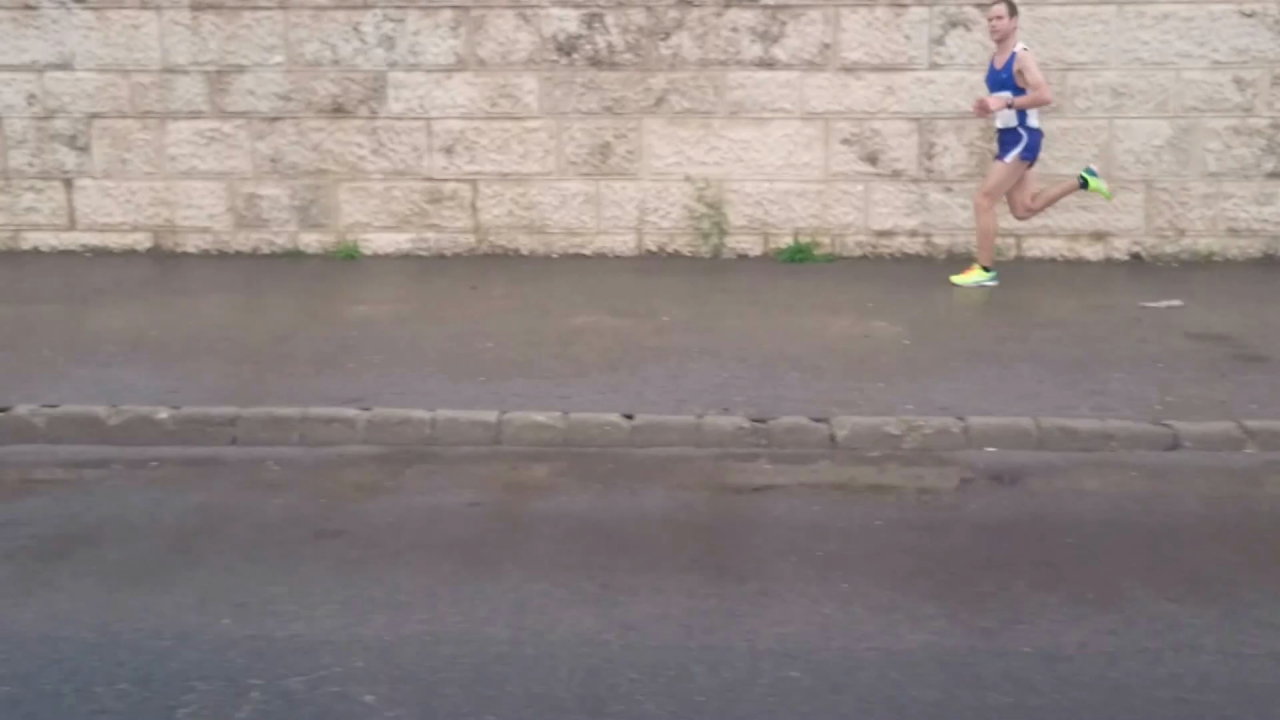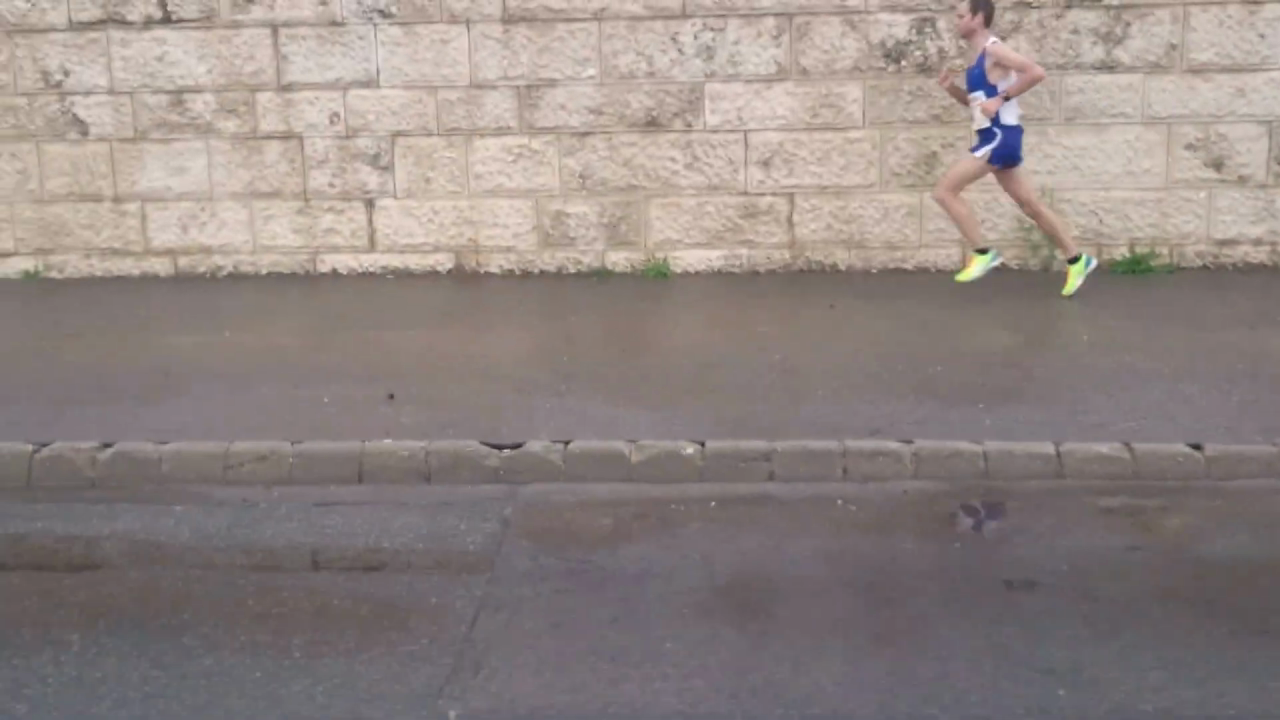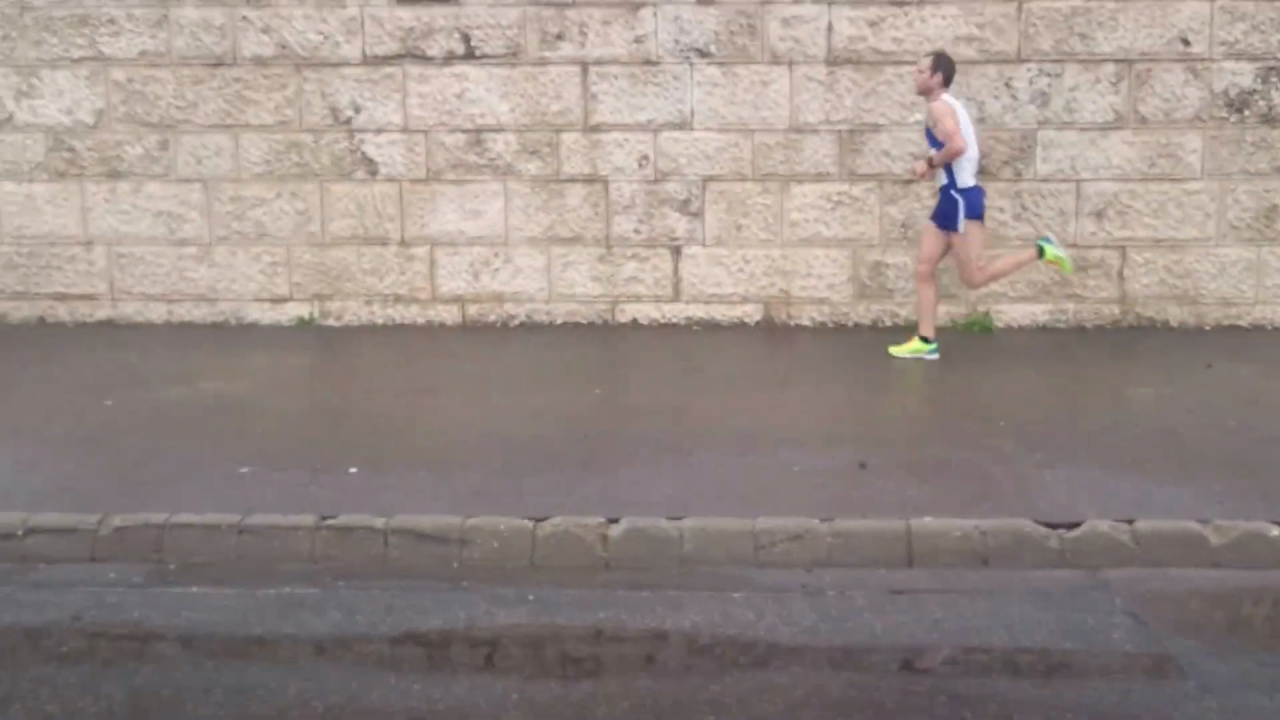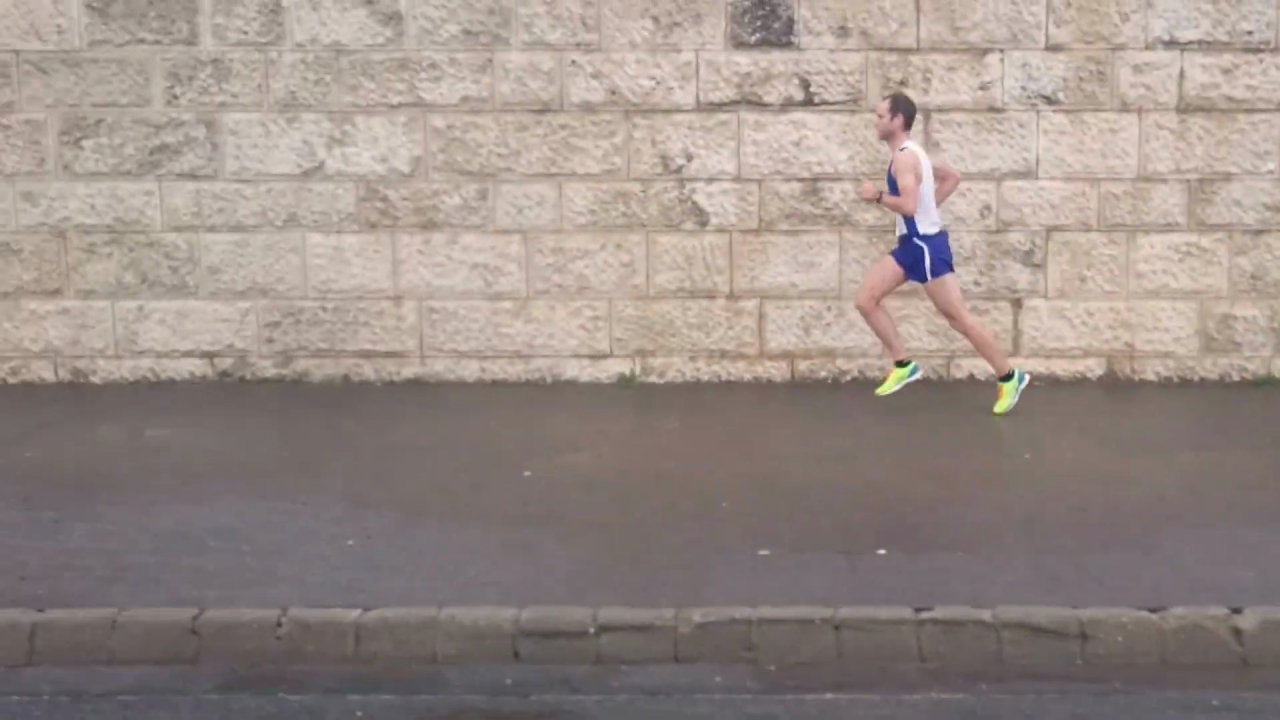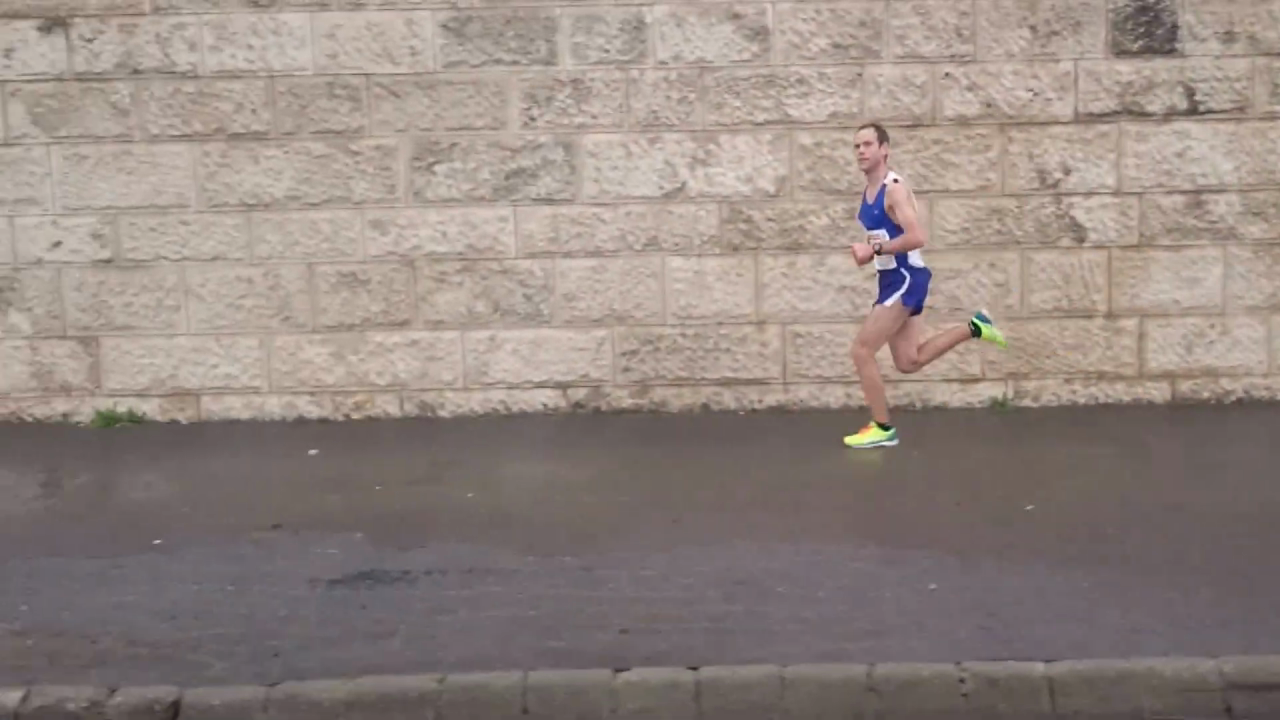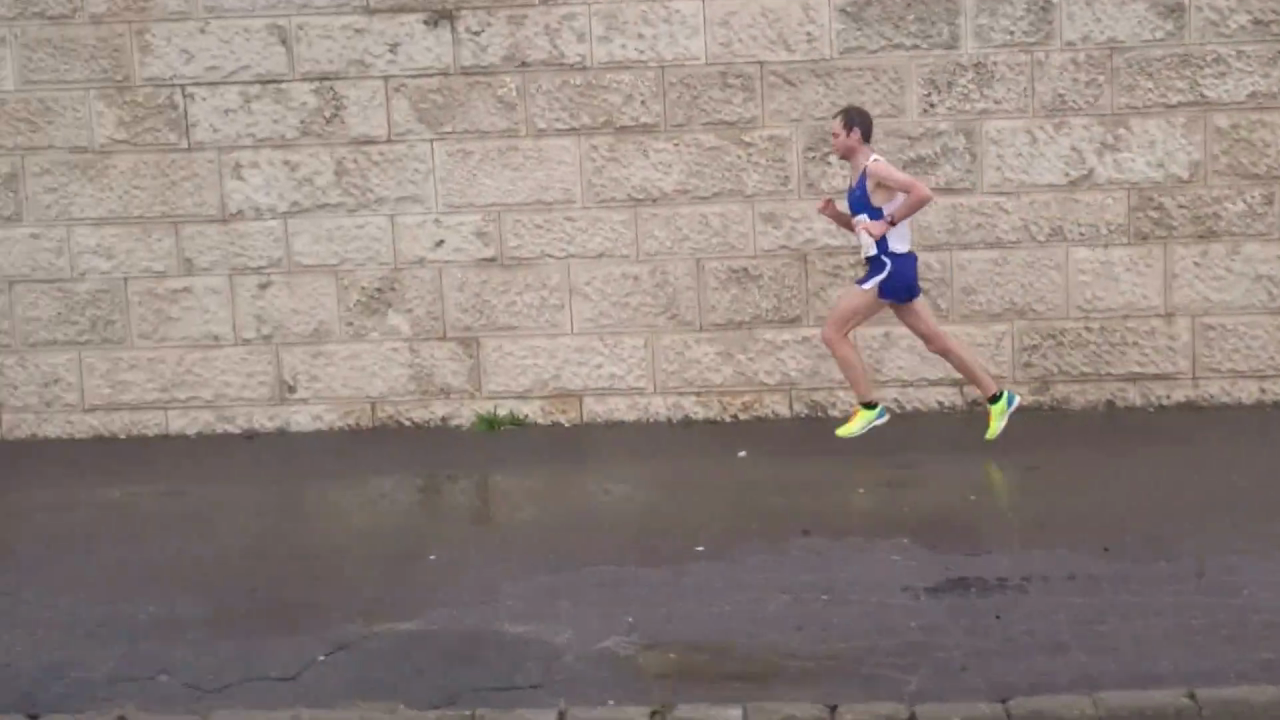
dt=0.5s
person 1, frame 1
left shoulder: (1022, 56)
right shoulder: (996, 58)
left elbow: (1045, 97)
left wrist: (1006, 104)
right wrist: (986, 107)
left hip: (1022, 138)
right hip: (1009, 139)
left knee: (982, 201)
right knee: (1023, 211)
left ankle: (985, 269)
right ankle: (1083, 182)
person 1, frame 2
left shoulder: (994, 49)
right shoulder: (977, 54)
left elbow: (1037, 72)
right elbow: (972, 100)
left wrist: (1001, 99)
right wrist: (951, 88)
left hip: (1000, 138)
right hip: (993, 140)
left knee: (943, 191)
right knee: (1031, 207)
left ankle: (982, 252)
right ankle: (1076, 260)
person 1, frame 3
left shoulder: (939, 107)
right shoulder: (951, 108)
left elbow: (958, 145)
right elbow: (972, 155)
left wrist: (929, 163)
right wrist: (933, 167)
left hip: (960, 199)
right hip: (953, 198)
left knee: (974, 278)
right knee: (923, 269)
left ankle: (1040, 250)
right ankle: (925, 341)
person 1, frame 4
left shoulder: (904, 156)
right shoulder: (910, 154)
left elbow: (908, 206)
right elbow: (953, 176)
left wrist: (876, 196)
left hip: (925, 247)
right hip: (912, 245)
left knee: (959, 317)
right knee: (864, 300)
left ankle: (1009, 377)
right ankle: (903, 365)
person 1, frame 5
left shoulder: (895, 188)
right shoulder: (869, 192)
left elbow: (916, 237)
left wrist: (873, 250)
right wrist: (865, 251)
left hip: (906, 280)
right hip: (893, 281)
left knee: (861, 352)
right knee: (910, 363)
left ankle: (883, 427)
right ankle: (974, 328)
person 1, frame 6
left shoulder: (876, 169)
right shoulder: (861, 173)
left elbow: (923, 192)
left wrist: (884, 224)
right wrist: (837, 216)
left hip: (891, 268)
right hip: (888, 268)
left knee: (831, 331)
right knee: (936, 340)
left ankle: (870, 406)
right ankle: (998, 398)
